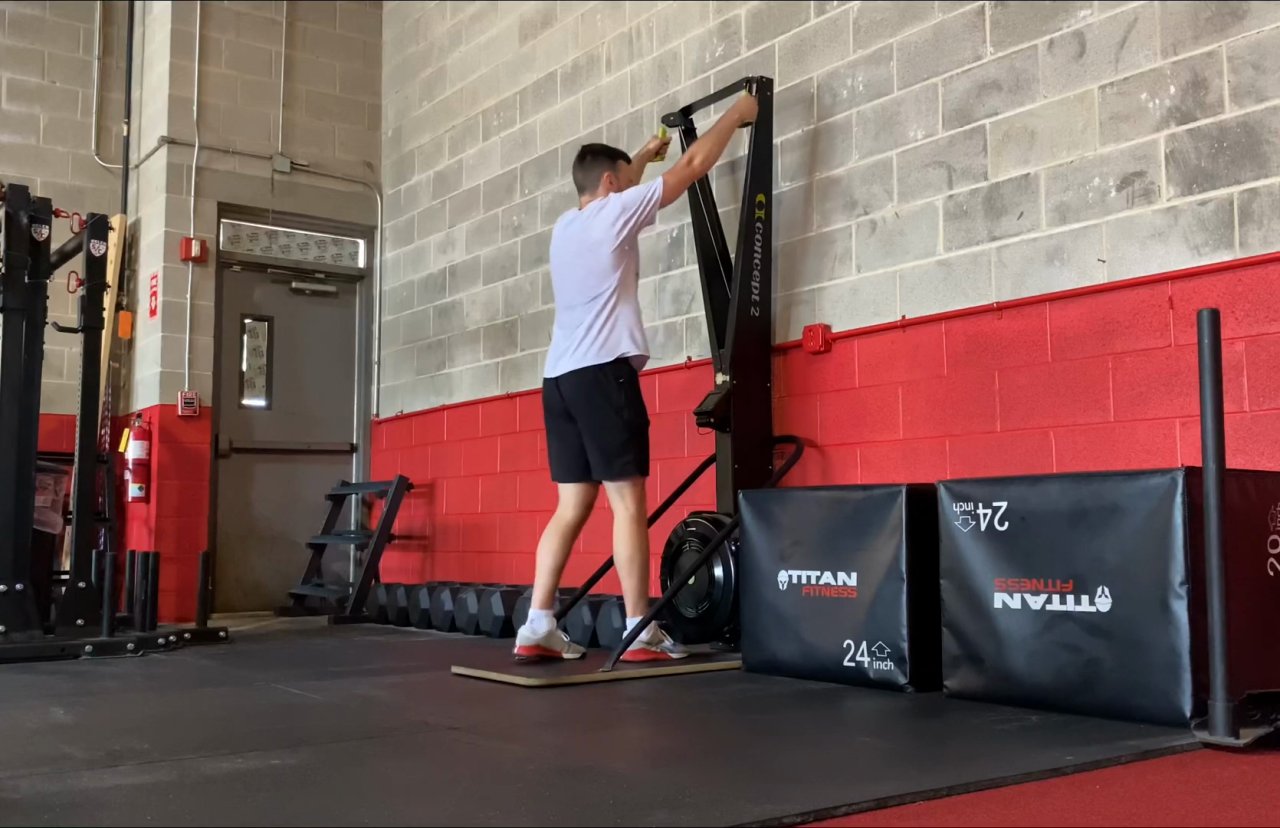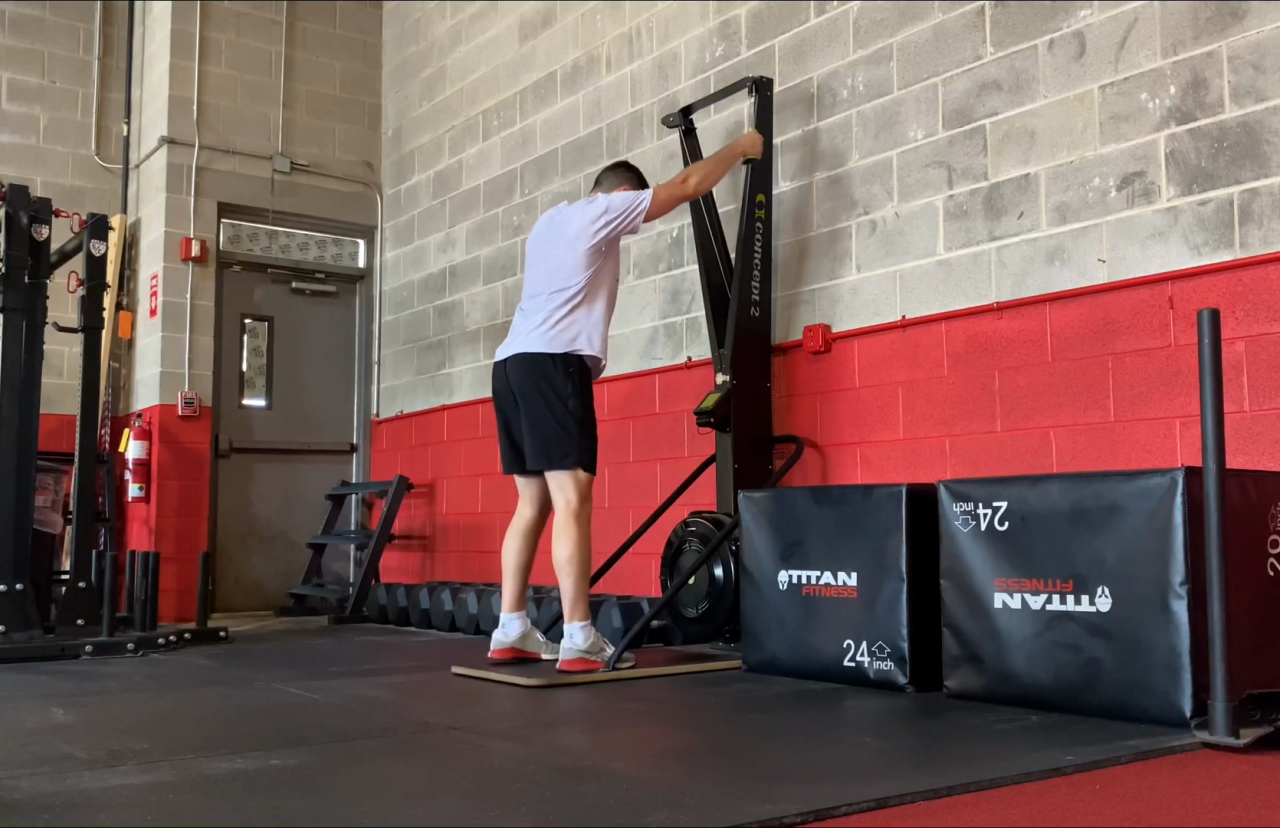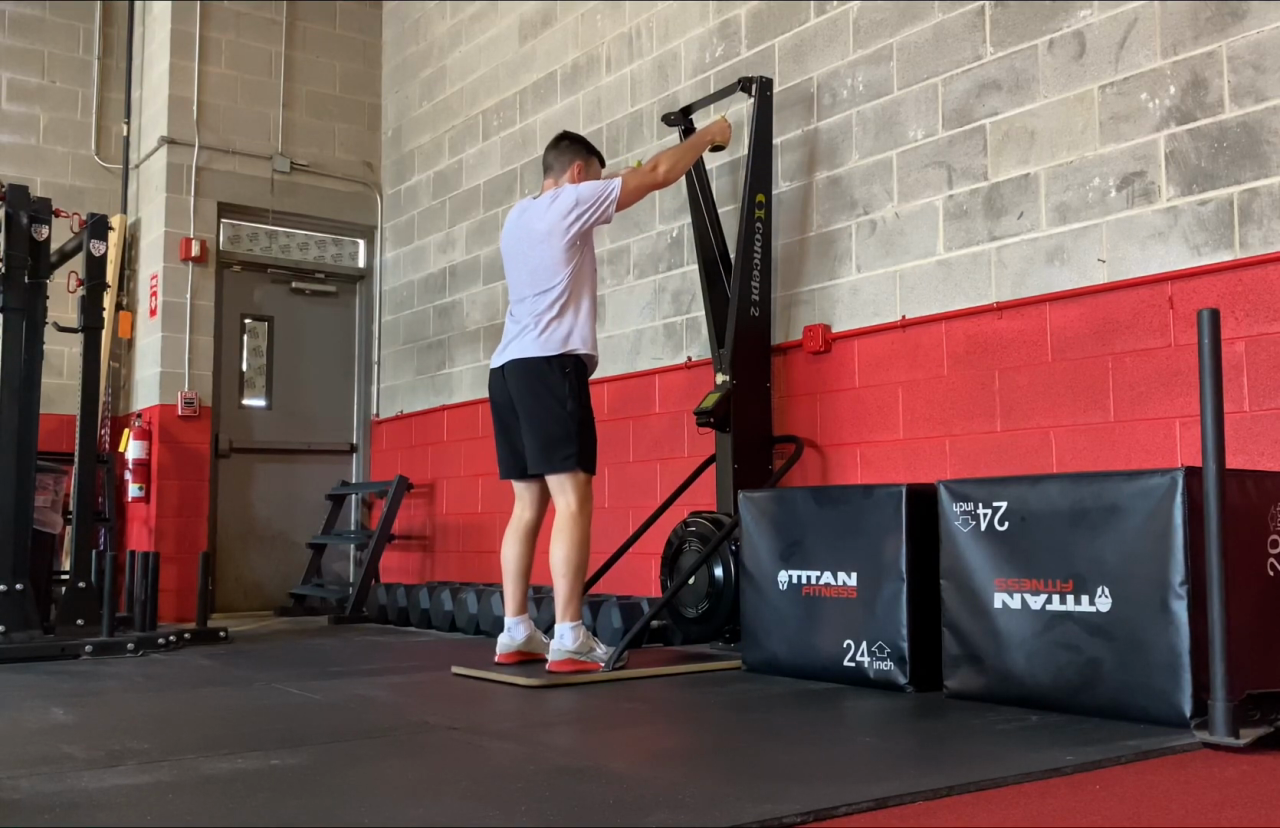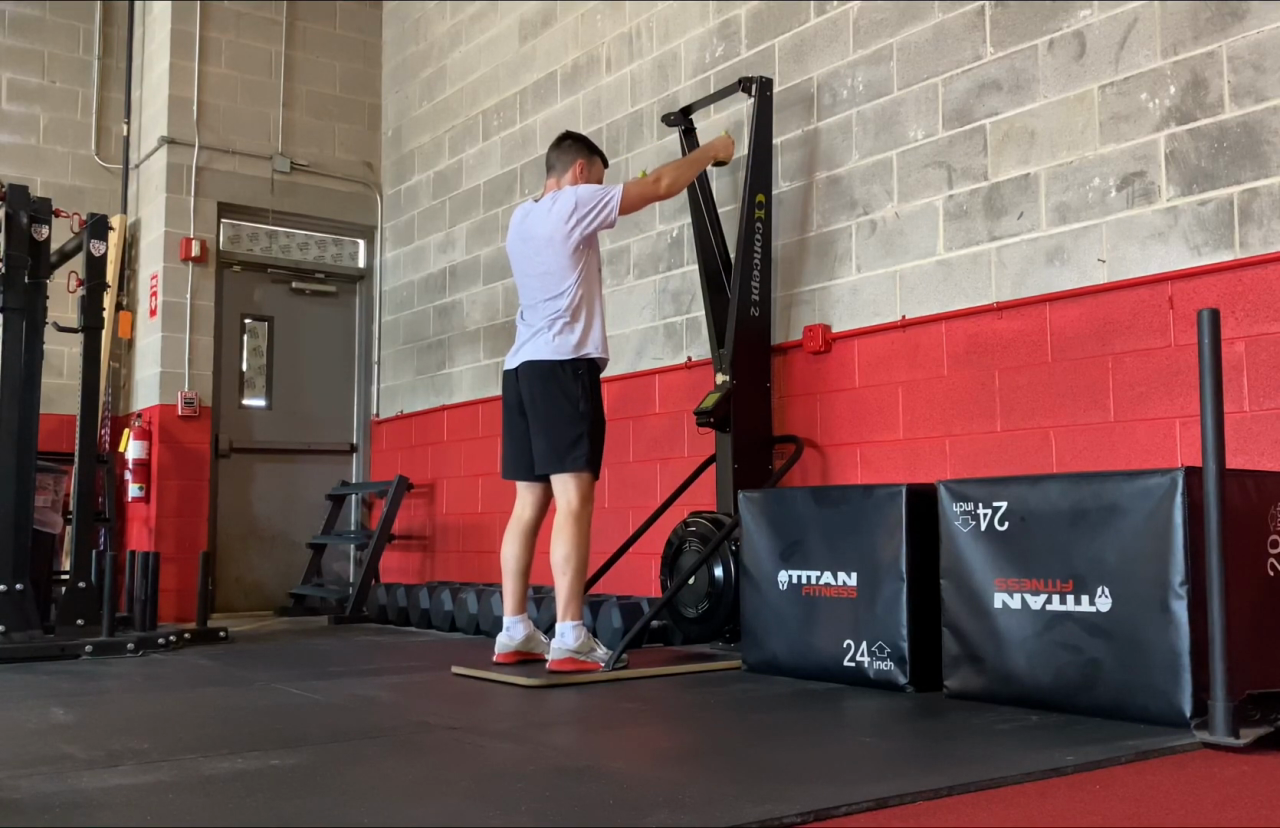
dt=1s
person 1, frame 1
left shoulder: (566, 225)
right shoulder: (614, 213)
right elbow: (694, 166)
left wrist: (641, 157)
right wrist: (737, 113)
left hip: (560, 377)
right hip: (602, 372)
left knee: (573, 506)
right knee: (627, 504)
left ankle: (537, 624)
right ankle: (641, 631)
person 1, frame 2
left shoulder: (553, 218)
right shoulder: (601, 209)
right elbow: (686, 186)
right wrist: (740, 149)
left hip: (512, 363)
right hip: (552, 362)
left knee: (533, 504)
right knee: (571, 499)
left ankle: (512, 629)
right ankle: (579, 638)
person 1, frame 3
left shoulder: (519, 215)
right shoulder: (571, 202)
right elbow: (659, 174)
left wrist: (611, 180)
right wrist: (708, 135)
left hip: (507, 369)
right hip: (550, 365)
left knee: (529, 505)
right knee: (571, 500)
left ankle: (517, 632)
right ankle: (570, 639)
person 1, frame 4
left shoulder: (523, 216)
right shoulder: (574, 202)
right elbow: (662, 185)
left wrist: (618, 195)
right wrist: (710, 151)
left hip: (523, 367)
right hip: (562, 364)
left knee: (530, 503)
right knee: (573, 499)
left ankle: (515, 632)
right ankle: (570, 639)
